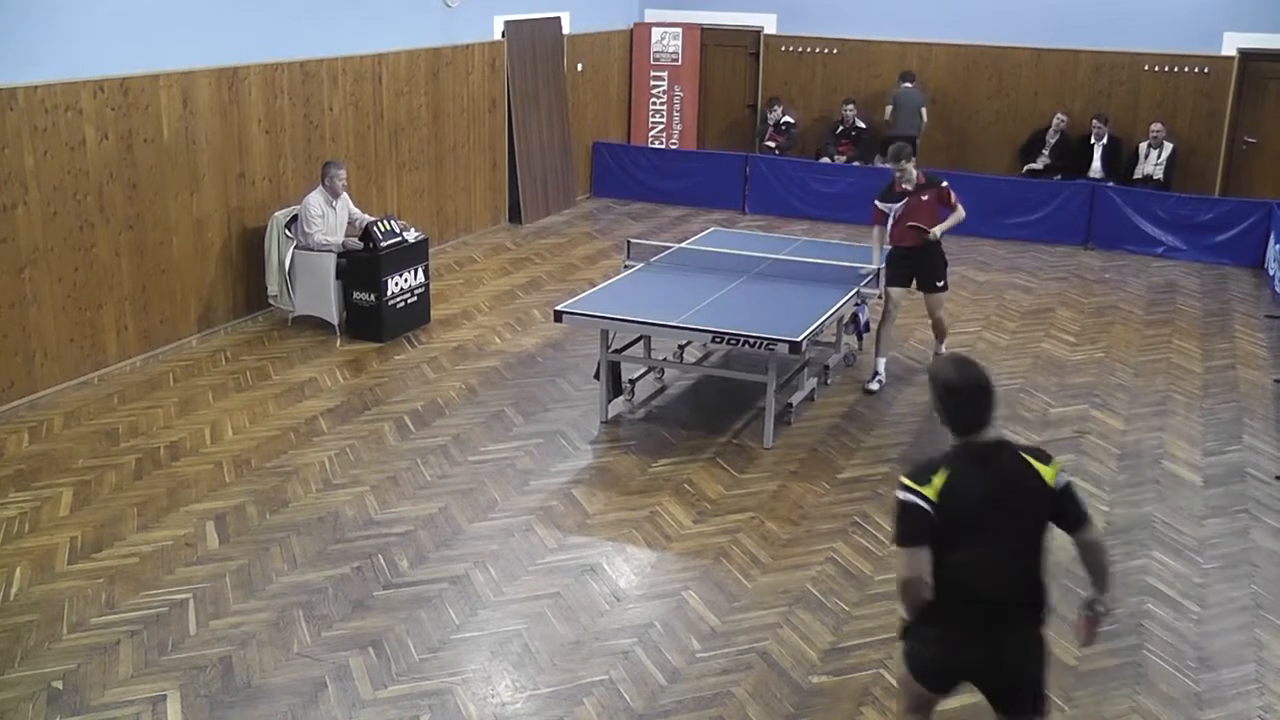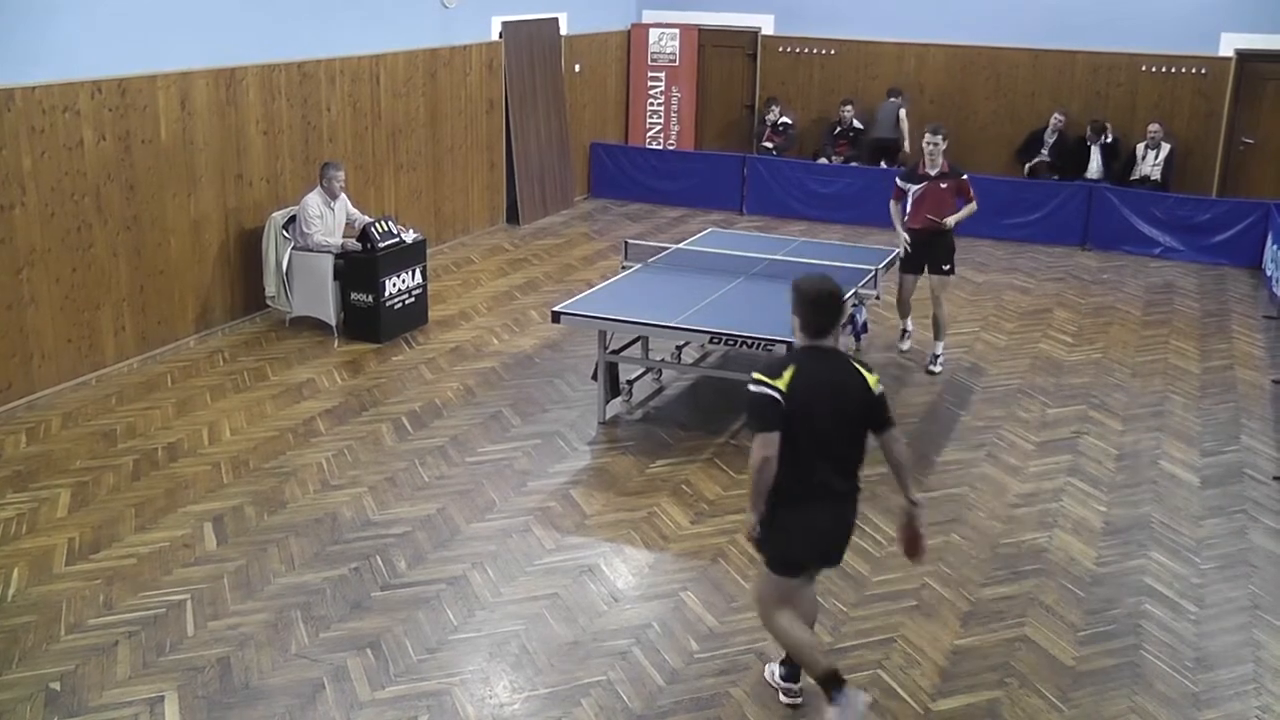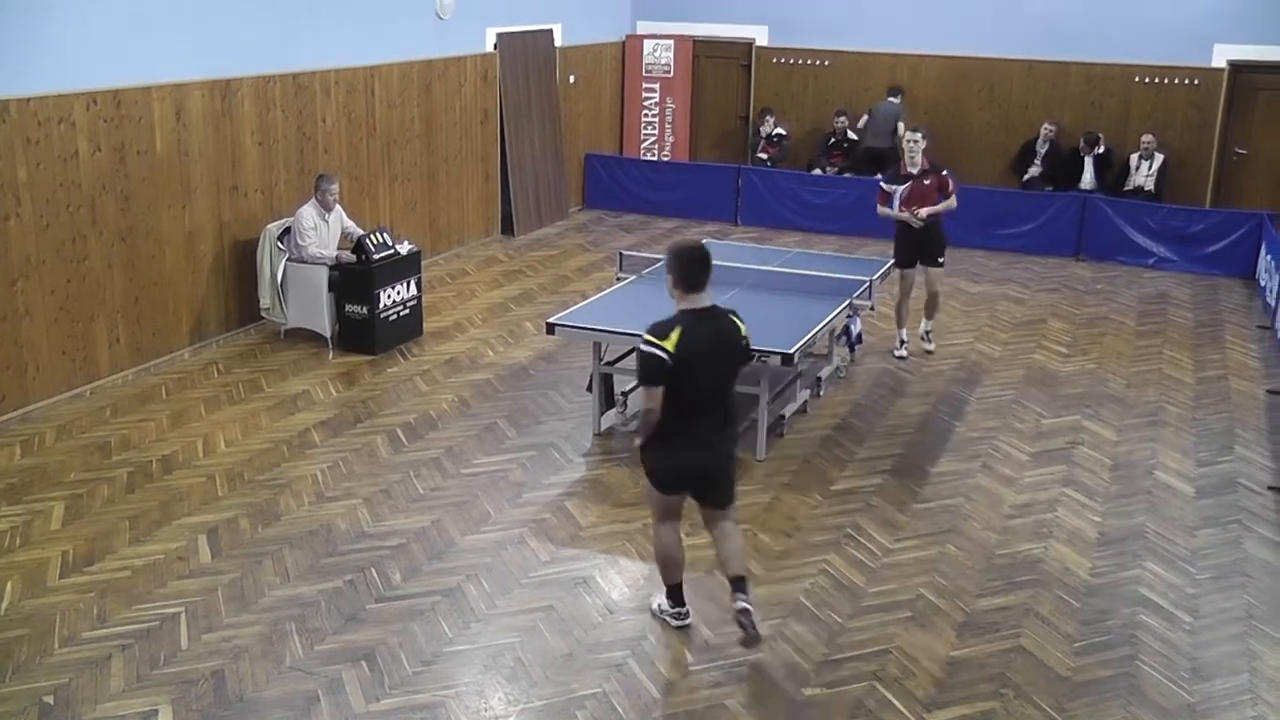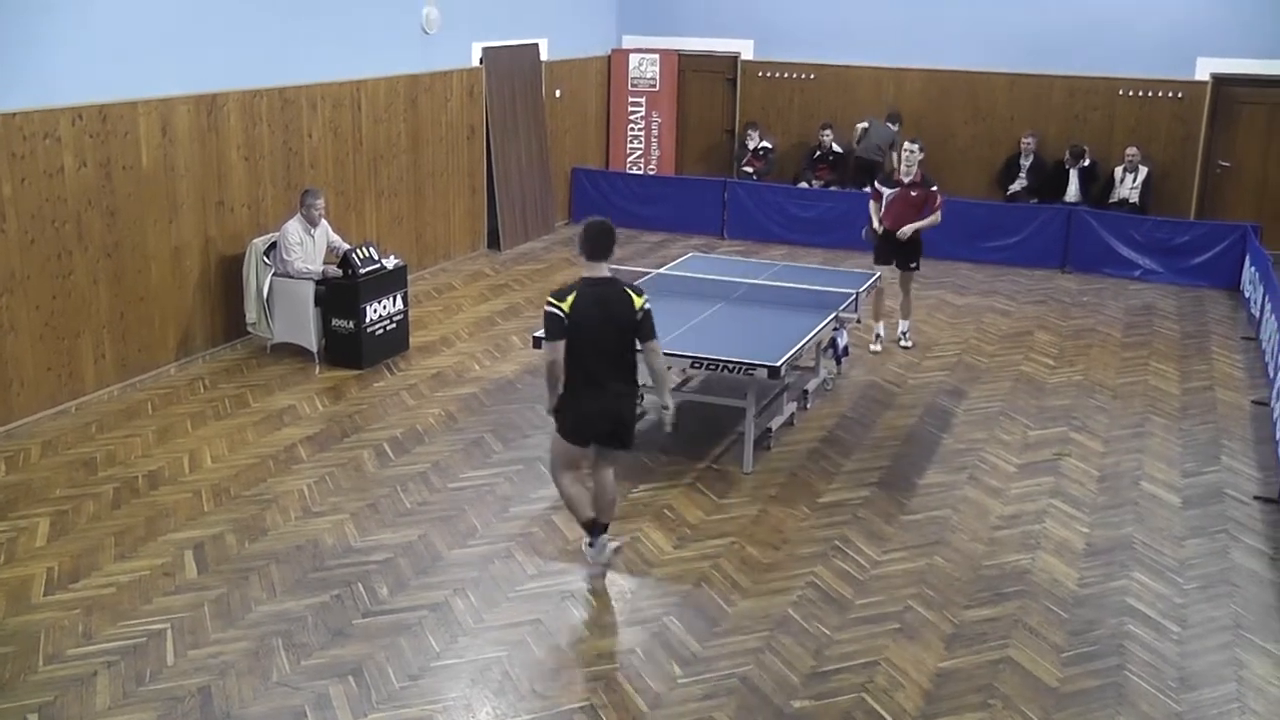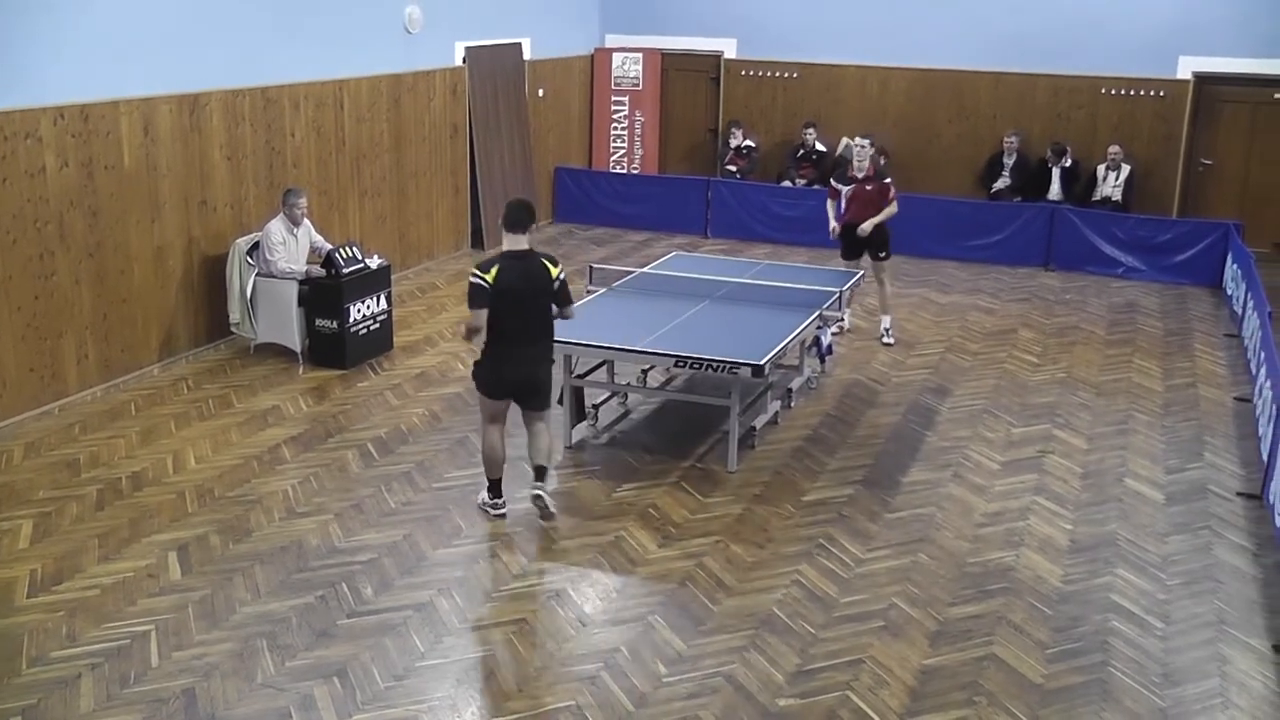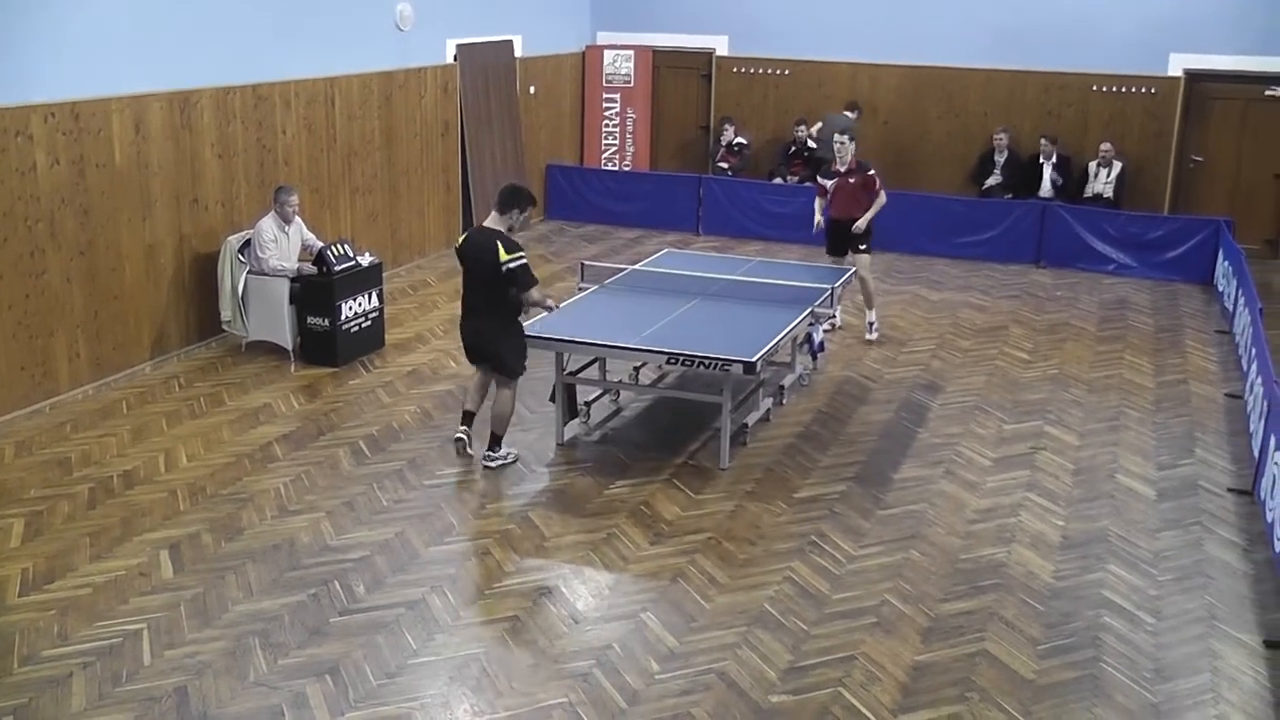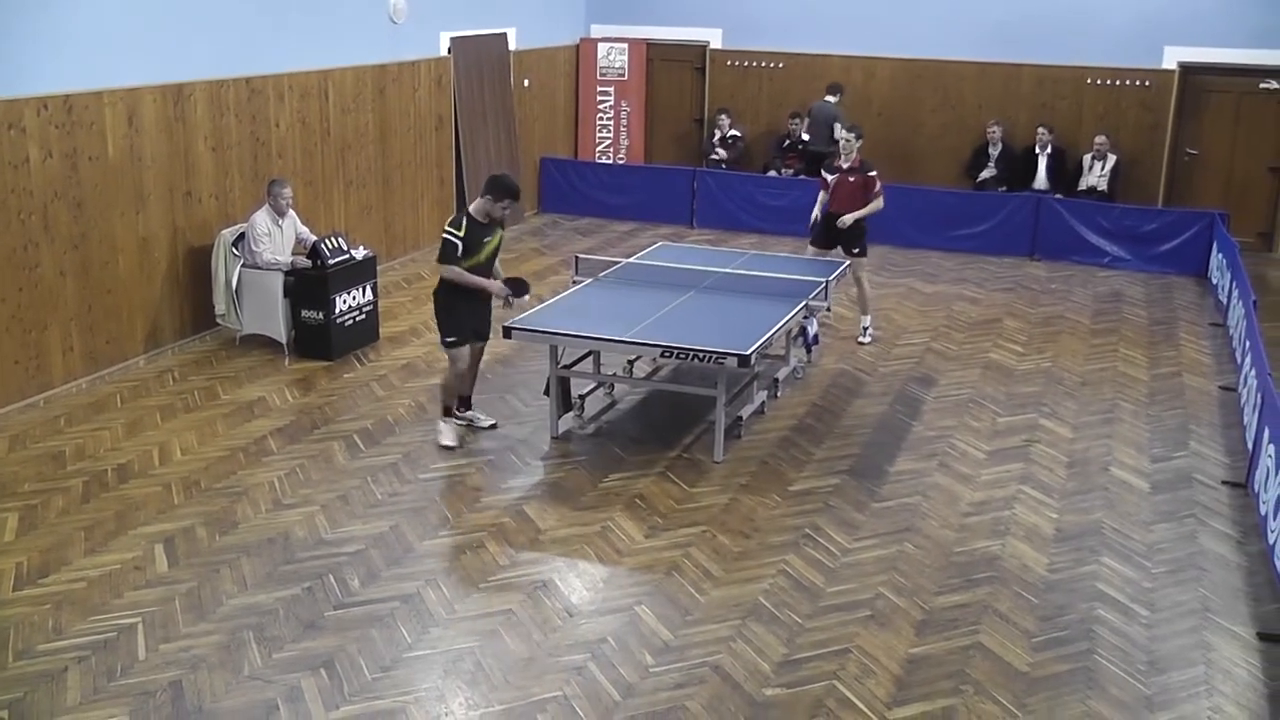
dt=0.5s
person 1, frame 1
left shoulder: (922, 484)
right shoulder: (1040, 467)
left elbow: (911, 578)
right elbow: (1090, 542)
left wrist: (919, 619)
right wrist: (1099, 594)
left hip: (946, 631)
right hip: (1020, 635)
person 1, frame 2
left shoulder: (771, 379)
right shoulder: (862, 377)
left elbow: (764, 457)
right elbow: (893, 443)
left wrist: (755, 512)
right wrist: (908, 495)
left hip: (794, 513)
right hip: (841, 512)
left knee: (775, 608)
right knee: (799, 590)
right ankle: (790, 676)
person 1, frame 3
left shoulder: (660, 337)
right shoulder: (734, 325)
left elbow: (651, 407)
left wrist: (643, 438)
left hip: (672, 449)
right hip: (719, 446)
left knee: (666, 521)
right knee: (722, 523)
left ankle: (675, 604)
right ankle: (741, 597)
person 1, frame 4
left shoulder: (562, 300)
right shoulder: (634, 297)
left elbow: (554, 359)
right elbow: (653, 352)
left wrist: (554, 398)
right wrist: (665, 395)
left hip: (581, 403)
right hip: (622, 403)
left knee: (564, 471)
right knee: (603, 469)
left ankle: (598, 537)
right ankle: (597, 538)
person 1, frame 5
left shoulder: (485, 272)
right shoulder: (550, 267)
left elbow: (476, 323)
right elbow: (568, 311)
left wrist: (468, 334)
left hip: (497, 362)
right hip: (537, 362)
left knee: (493, 425)
right knee: (538, 424)
left ankle: (494, 496)
right ankle: (540, 484)
person 1, frame 6
left shoulder: (466, 239)
right shoulder: (510, 250)
right elbow: (532, 295)
right wrist: (546, 303)
left hip: (471, 325)
right hip: (502, 329)
left knee: (484, 374)
right knee: (506, 386)
left ankle: (465, 428)
right ankle: (494, 451)
person 1, frame 7
left shoulder: (497, 223)
right shoulder: (458, 227)
right elbow: (446, 270)
left wrist: (499, 284)
right wrist: (486, 284)
left hip: (481, 301)
right hip: (454, 303)
left knee: (474, 357)
right knee: (459, 365)
left ankle: (463, 409)
right ankle: (446, 419)
person 2, frame 1
left shoulder: (936, 185)
right shoulder: (887, 194)
left elbow: (960, 213)
right elbow: (879, 227)
left wrist: (940, 228)
left hip: (929, 253)
right hip: (899, 254)
left knee: (936, 314)
right knee: (889, 312)
left ankle: (940, 351)
right ankle: (879, 372)
person 2, frame 2
left shoulder: (956, 176)
right shoulder: (908, 175)
left elbow: (972, 205)
right elbow: (895, 203)
left wrist: (954, 218)
right wrist: (900, 231)
left hip: (941, 239)
right hip: (913, 238)
left knee: (937, 299)
right knee: (904, 295)
left ankle: (938, 352)
right ankle: (906, 328)
person 2, frame 3
left shoulder: (937, 172)
right shoulder: (892, 177)
left elbow: (952, 203)
right elbow: (880, 209)
left wrist: (928, 210)
right wrist: (902, 215)
left hip: (932, 233)
right hip: (906, 234)
left knee: (934, 291)
right knee: (905, 290)
left ankle: (927, 329)
right ankle: (902, 339)
person 2, frame 4
left shoulder: (927, 186)
right shoulder: (885, 179)
left elbow: (936, 217)
right elbow: (873, 202)
left wrist: (913, 226)
right wrist: (875, 222)
left hip: (910, 240)
right hip: (886, 237)
left knee: (906, 288)
right knee: (879, 286)
left ankle: (904, 330)
right ankle: (878, 333)
person 2, frame 5
left shoulder: (881, 178)
right shoulder: (840, 176)
left elbow: (893, 207)
right elbow: (832, 200)
left wrist: (871, 222)
right wrist: (833, 221)
left hip: (875, 231)
right hip: (850, 230)
left knee: (881, 278)
left ankle: (886, 326)
right ankle: (844, 318)
person 2, frame 6
left shoulder: (864, 170)
right shoulder: (825, 172)
left elbow: (881, 198)
right elbow: (820, 198)
left wrist: (865, 219)
right wrist: (818, 214)
left hip: (858, 227)
right hip: (835, 226)
left knee: (862, 275)
left ankle: (871, 319)
right ankle: (835, 315)
person 2, frame 7
left shoulder: (866, 171)
right shoulder: (829, 167)
left elbow: (879, 203)
left wrist: (854, 216)
right wrist: (817, 207)
left hip: (852, 226)
right hip: (829, 221)
left knee: (858, 276)
left ankle: (866, 326)
